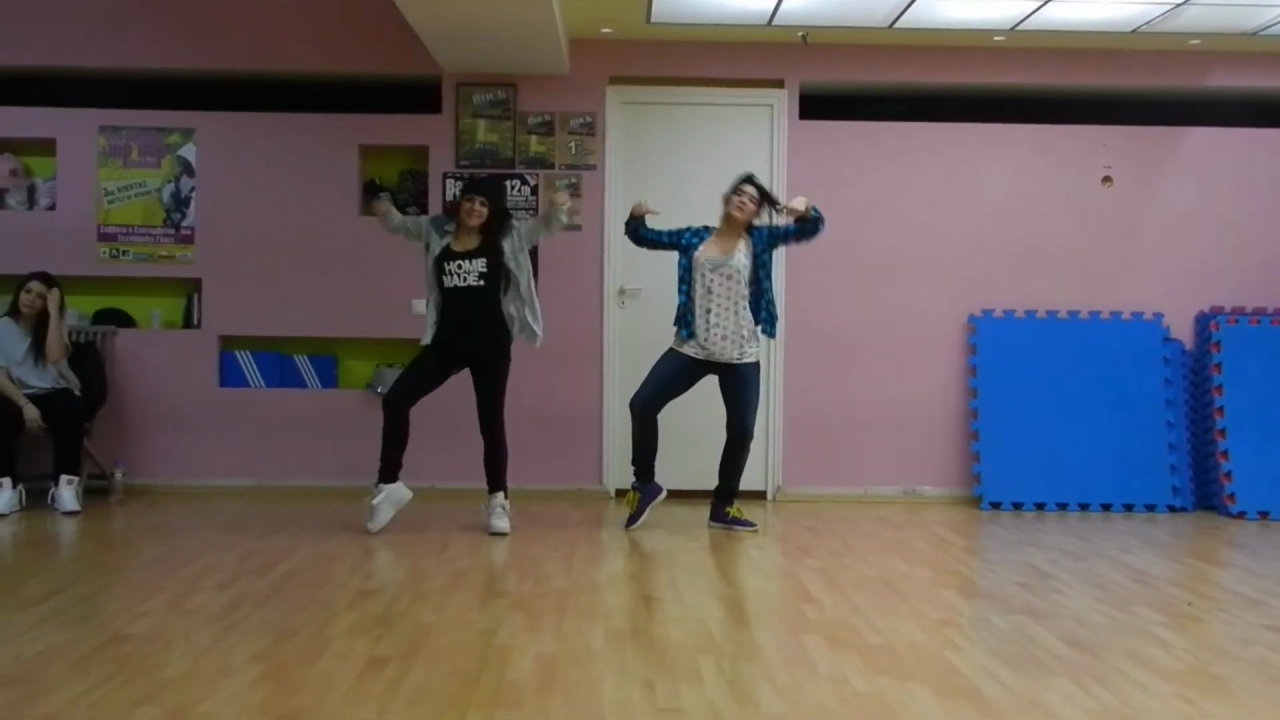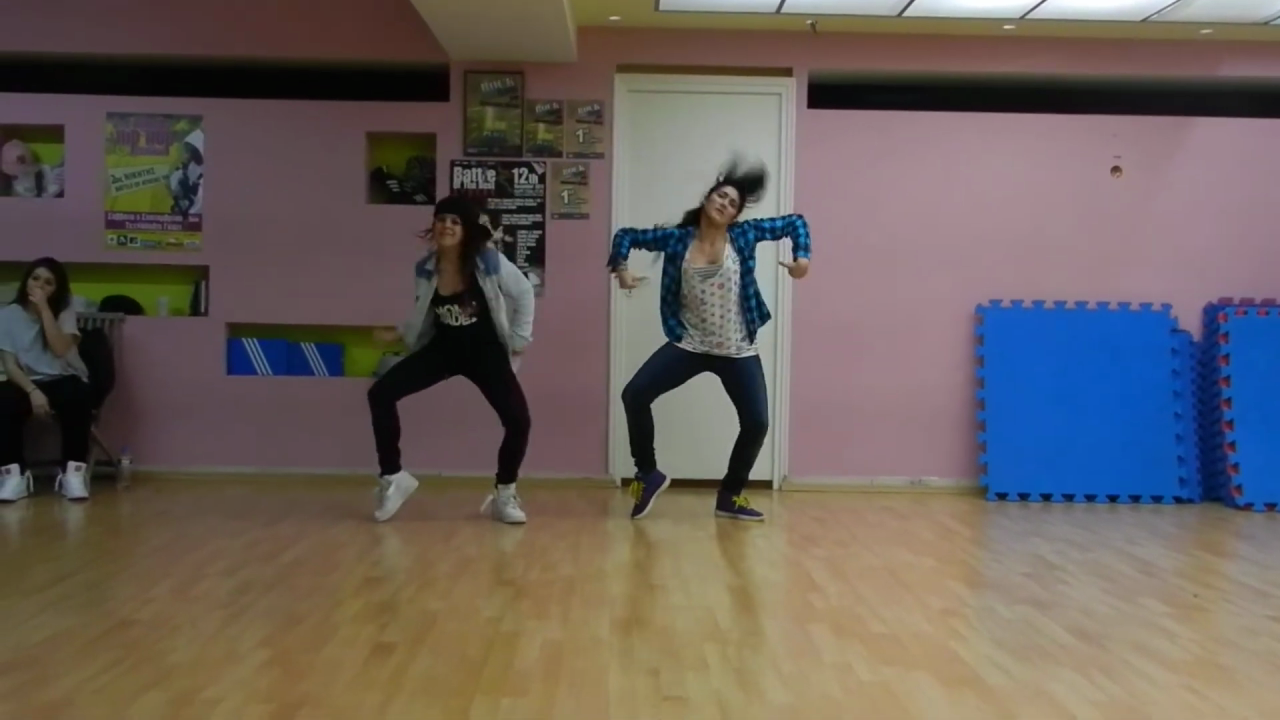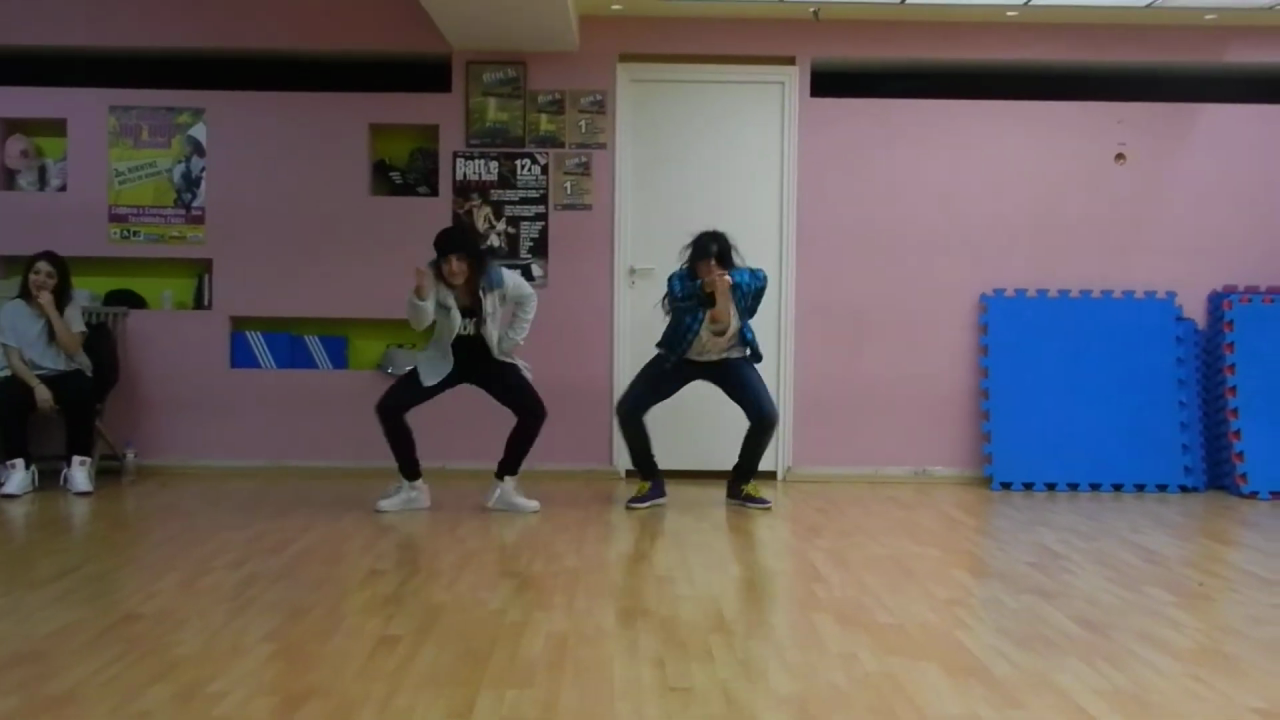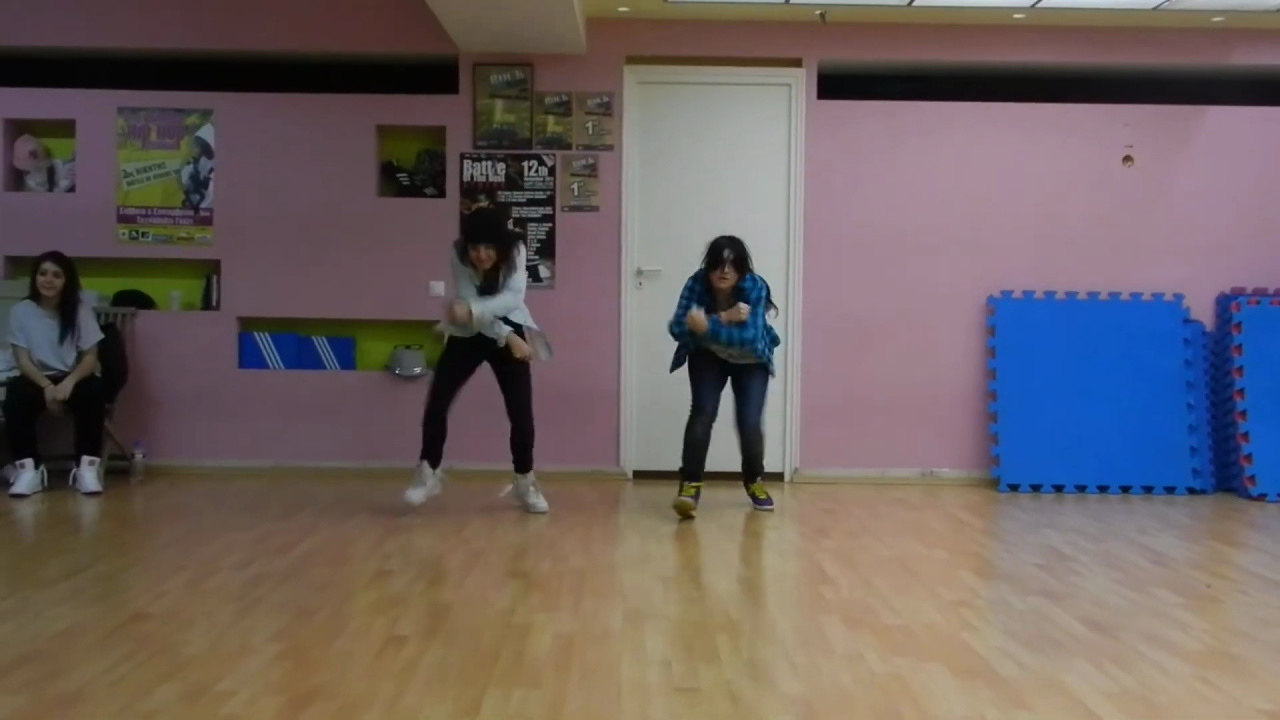
dt=0.5s
person 1, frame 1
left shoulder: (760, 241)
right shoulder: (694, 238)
left elbow: (810, 230)
right elbow: (643, 237)
left wrist: (806, 211)
right wrist: (635, 218)
left hip: (740, 354)
right hip: (691, 348)
left knee: (742, 431)
right knee: (642, 405)
left ankle: (723, 505)
right ankle: (645, 485)
person 1, frame 2
left shoulder: (744, 235)
right shoulder: (678, 236)
left elbow: (795, 222)
right elbow: (625, 237)
left wrist: (802, 256)
right wrist: (619, 266)
left hip: (738, 349)
right hip: (689, 344)
left knee: (757, 421)
right knee: (634, 395)
left ankle: (731, 496)
right ankle: (648, 475)
person 1, frame 3
left shoulder: (742, 280)
right shoulder: (681, 280)
left elbow: (760, 280)
right elbow: (679, 298)
right wrist: (706, 288)
left hip: (729, 358)
right hip: (680, 359)
left knee: (766, 416)
right knee: (627, 409)
left ankle: (742, 483)
right ankle: (651, 482)
person 1, frame 4
left shoulder: (752, 285)
right shoulder: (698, 284)
left elbow: (751, 337)
right elbow: (677, 327)
left wrist: (709, 325)
right wrist: (724, 317)
left hip: (750, 361)
right hip: (708, 356)
left knee: (748, 423)
right knee: (704, 411)
left ankle: (753, 478)
right ankle: (690, 484)
person 2, frame 1
left shoulder: (507, 237)
right shoulder: (438, 232)
left elbow: (548, 225)
right elbow: (399, 226)
left wrist: (557, 207)
right wrist: (385, 210)
left hip: (490, 342)
right hip: (446, 340)
left knee: (491, 421)
right knee: (394, 401)
left ankle: (497, 503)
right ankle: (389, 487)
person 2, frame 2
left shoulder: (488, 261)
right shoulder: (426, 266)
left elbow: (523, 294)
left wrist: (520, 339)
right wrist: (401, 333)
left hip: (486, 352)
right hip: (442, 349)
left knee: (519, 421)
right knee: (380, 394)
left ankle: (505, 494)
right ankle: (393, 479)
person 2, frame 3
left shoulder: (495, 277)
right shoulder: (433, 276)
left elbow: (527, 298)
right elbow: (419, 322)
left wrist: (510, 341)
right wrist: (421, 292)
left hip: (488, 358)
right hip: (445, 359)
left knee: (535, 411)
right knee: (388, 408)
left ankle: (504, 486)
right ankle: (413, 487)
person 2, frame 4
left shoulder: (513, 252)
right shoulder: (459, 255)
left elbow: (513, 296)
right elbow: (466, 299)
left wrist: (472, 308)
right wrist: (506, 338)
left hip: (507, 330)
right hip: (469, 333)
left knee: (520, 411)
right knee: (438, 400)
left ankle: (526, 482)
right ankle: (429, 472)
person 3, frame 1
left shoulder: (55, 324)
left elbow: (55, 356)
left wrist: (53, 310)
right wrist: (25, 405)
left hip: (54, 394)
left knee: (71, 409)
left ankle: (66, 486)
person 3, frame 2
left shoulder: (65, 313)
left elbow: (60, 350)
left wrist: (44, 308)
right wrist: (33, 391)
left hip: (63, 381)
right hip: (26, 382)
left knee: (79, 396)
left ankle: (73, 472)
person 3, frame 3
left shoulder: (69, 308)
left elbow: (72, 349)
left wrist: (51, 310)
right wrist: (36, 386)
left hip: (67, 375)
right hip: (30, 377)
left knee: (83, 390)
left ankle: (79, 466)
person 3, frame 4
left shoulder: (80, 310)
right shoulder: (21, 311)
left elbow: (90, 358)
right elbow: (23, 360)
left wrist: (69, 381)
right wrist: (46, 386)
left hip: (74, 378)
right hip: (38, 378)
left knee: (93, 390)
right knee: (16, 393)
left ankle: (87, 466)
right ankle: (28, 468)
